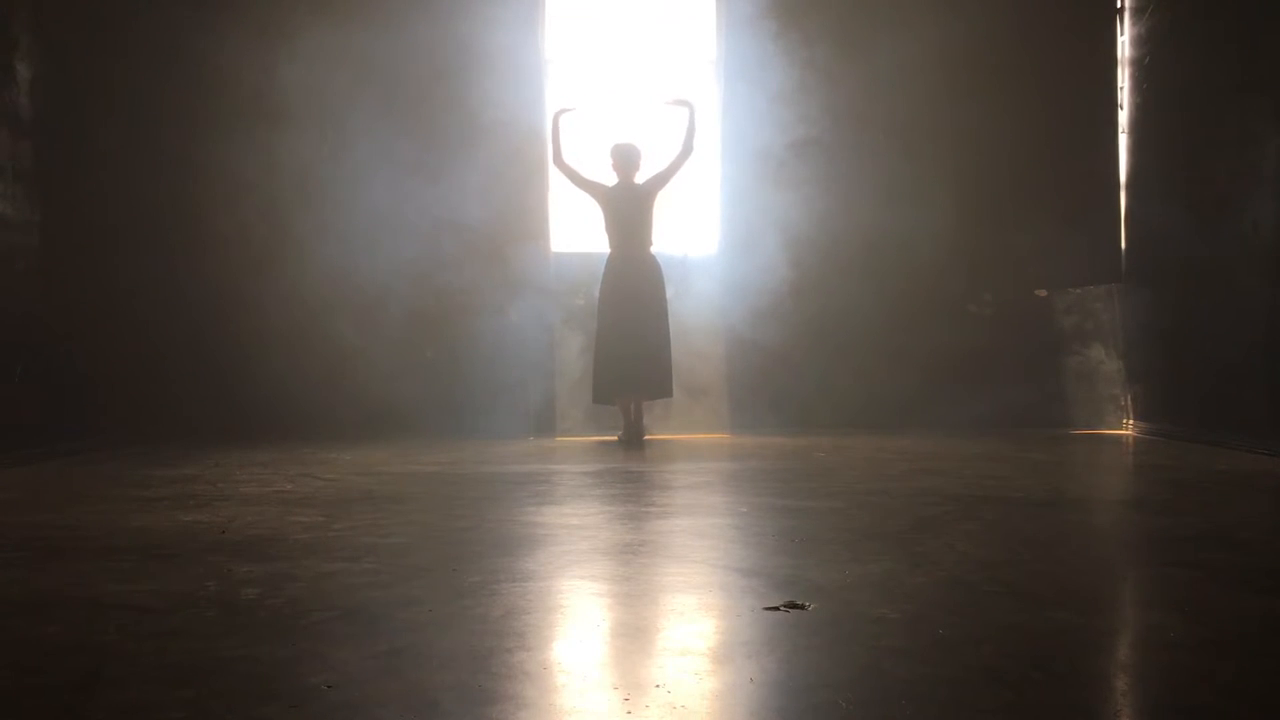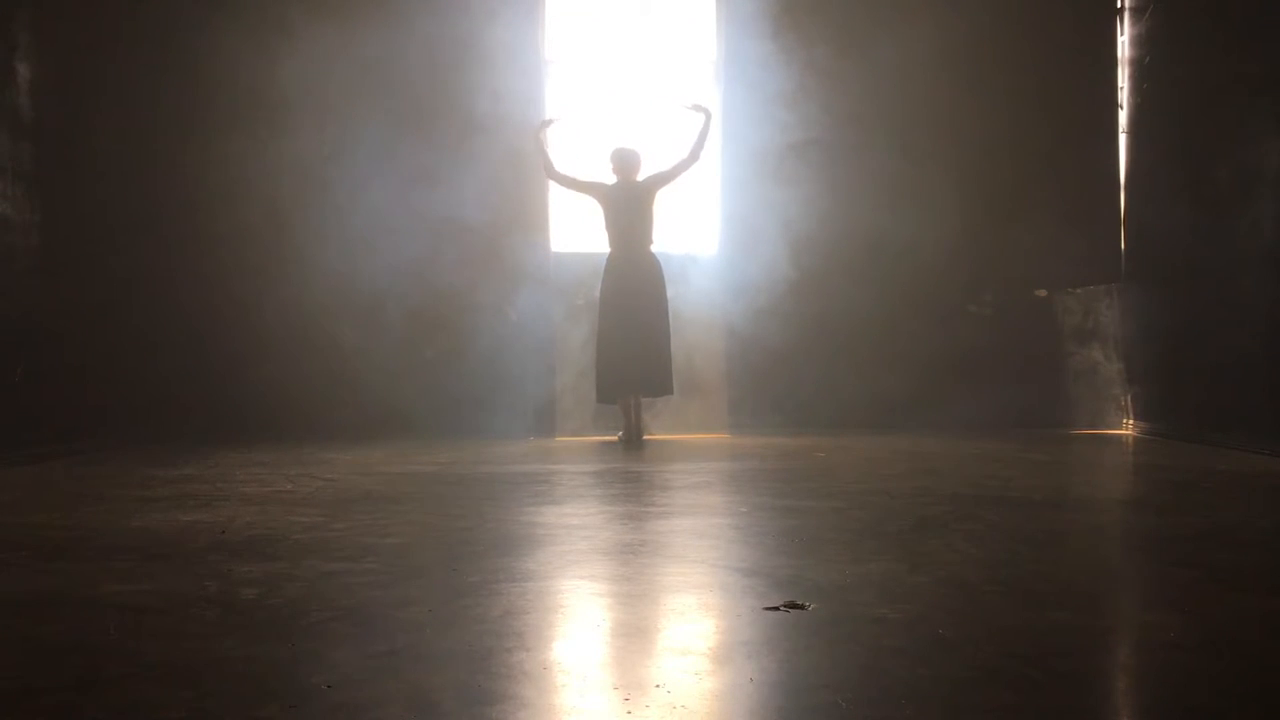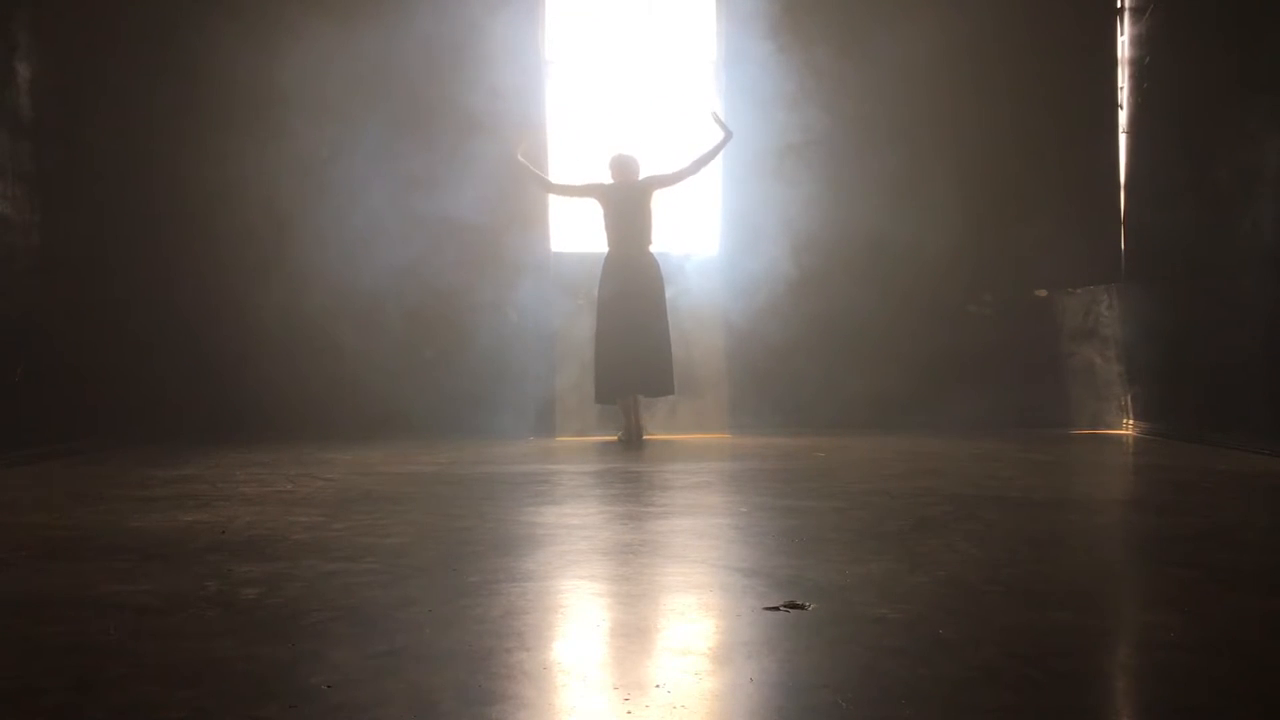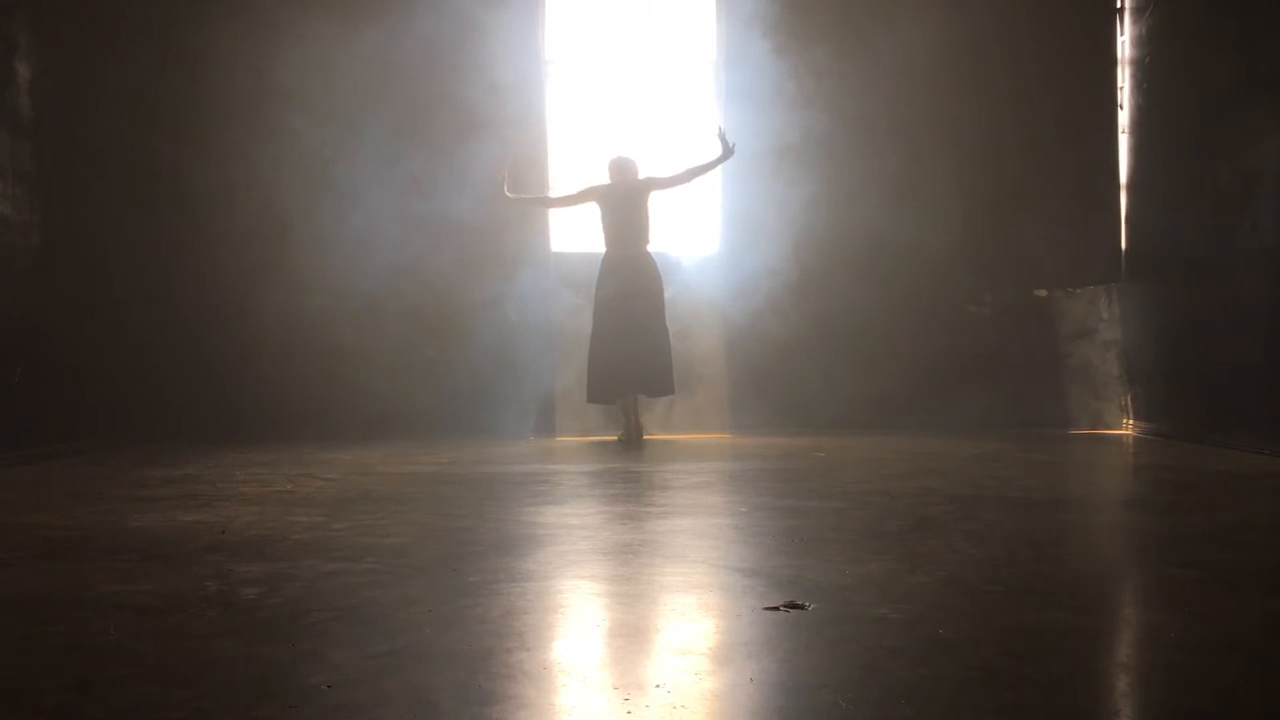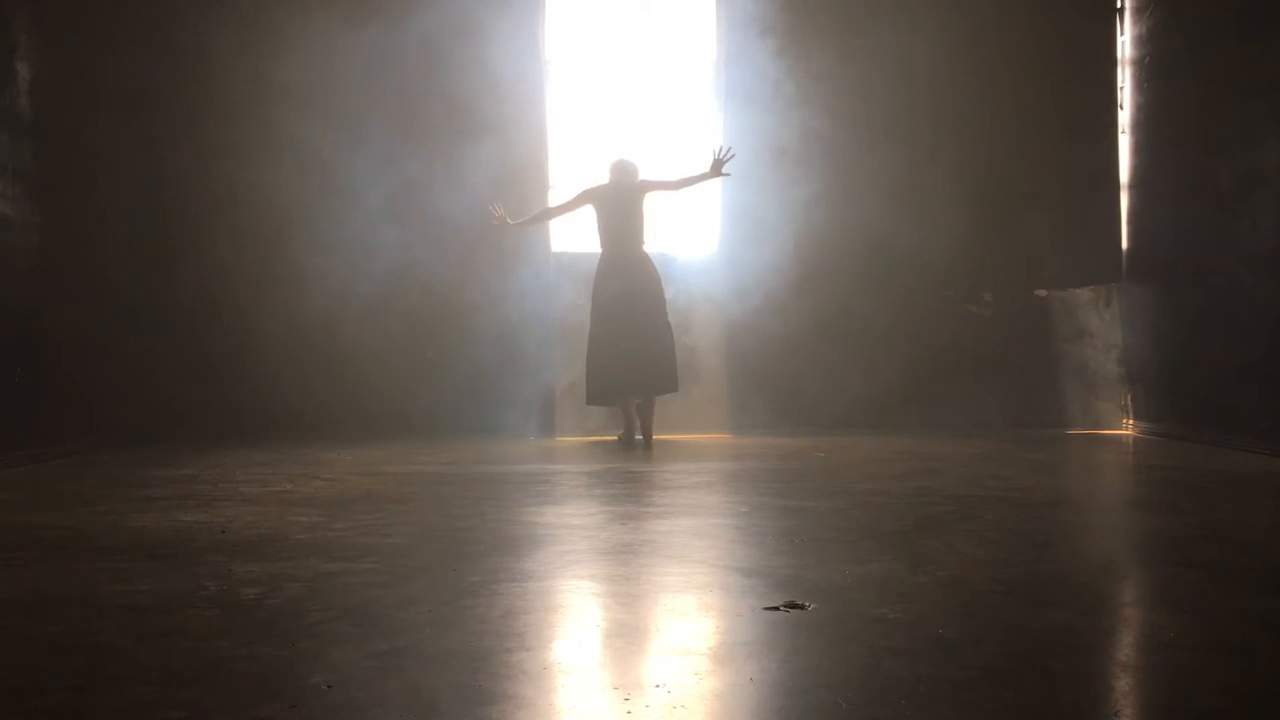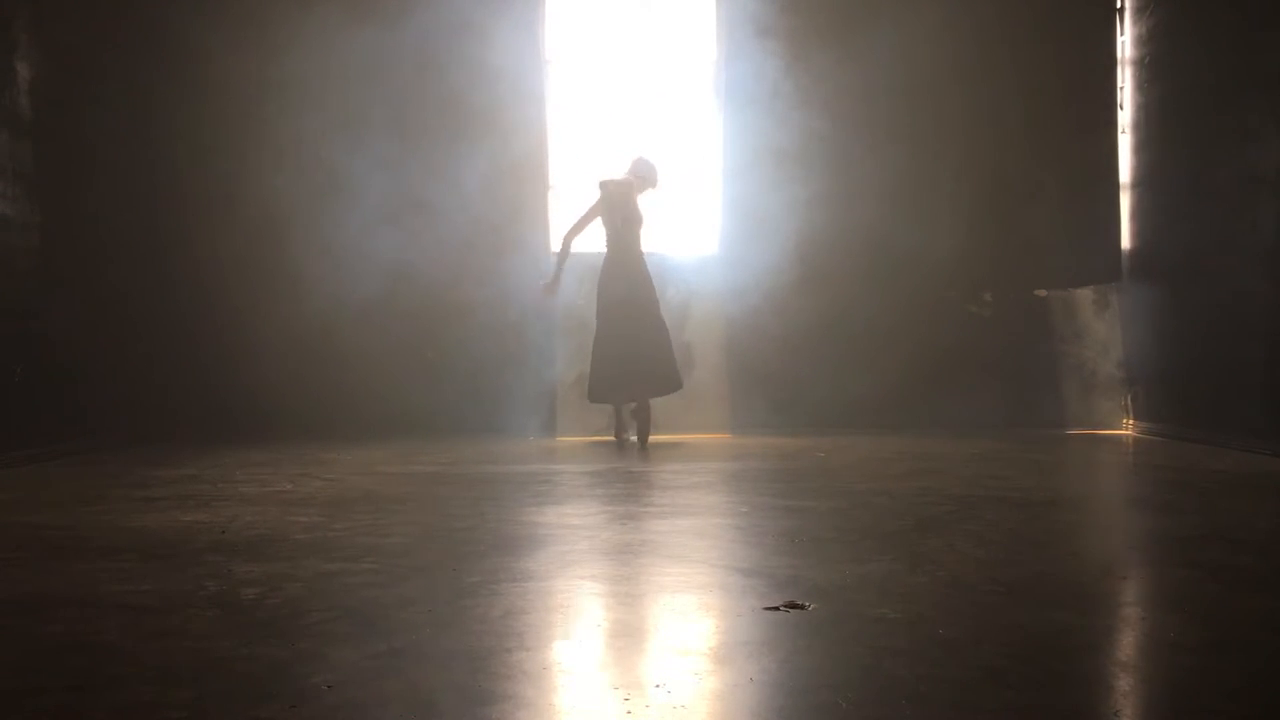
dt=0.5s
person 1, frame 1
left shoulder: (603, 194)
right shoulder: (649, 191)
left elbow: (560, 162)
right elbow: (686, 152)
left wrist: (556, 122)
right wrist: (690, 112)
left hip: (617, 273)
right hip: (647, 272)
left knee: (617, 347)
right knee: (647, 345)
left ankle: (628, 425)
right ankle: (638, 421)
person 1, frame 2
left shoulder: (603, 192)
right shoulder: (648, 187)
left elbow: (552, 173)
right elbow: (691, 158)
left wrist: (541, 136)
right wrist: (706, 119)
left hip: (618, 271)
right hip: (647, 270)
left knee: (618, 346)
right knee: (646, 343)
left ankle: (629, 425)
right ankle: (637, 421)
person 1, frame 3
left shoulder: (602, 191)
right shoulder: (647, 186)
left elbow: (552, 187)
right elbow: (690, 170)
left wrist: (523, 162)
right wrist: (724, 140)
left hip: (616, 272)
right hip: (645, 271)
left knee: (618, 346)
right knee: (645, 342)
left ankle: (629, 425)
right ankle: (636, 423)
person 1, frame 4
left shoulder: (600, 192)
right shoulder: (644, 186)
left elbow: (551, 202)
right elbow: (684, 176)
left wrist: (512, 195)
right wrist: (722, 158)
left hip: (614, 271)
right hip: (643, 269)
left knee: (615, 344)
right knee: (644, 341)
left ankle: (630, 424)
right ankle: (635, 421)
person 1, frame 5
left shoulder: (595, 193)
right shoulder: (639, 187)
left elbow: (551, 212)
right elbow: (675, 184)
left wrist: (514, 223)
right wrist: (708, 175)
left hip: (610, 273)
right hip: (639, 270)
left knee: (614, 346)
right knee: (650, 342)
left ankle: (629, 426)
right ankle: (646, 422)
person 1, frame 6
left shoulder: (609, 193)
right shoulder: (623, 187)
left elbow: (570, 236)
right elbow: (606, 183)
left wrist: (557, 273)
left hip: (612, 271)
right hip: (630, 269)
left knee: (616, 345)
right knee: (644, 343)
left ankle: (620, 422)
right ankle: (641, 424)
